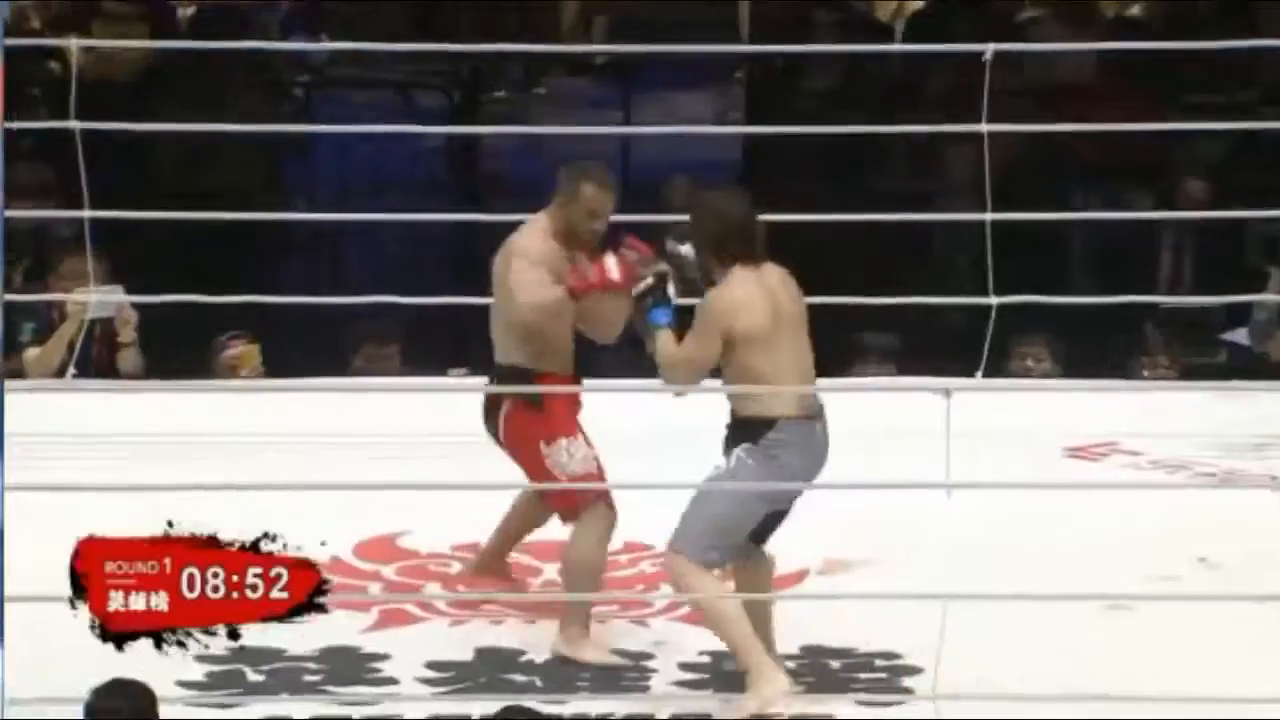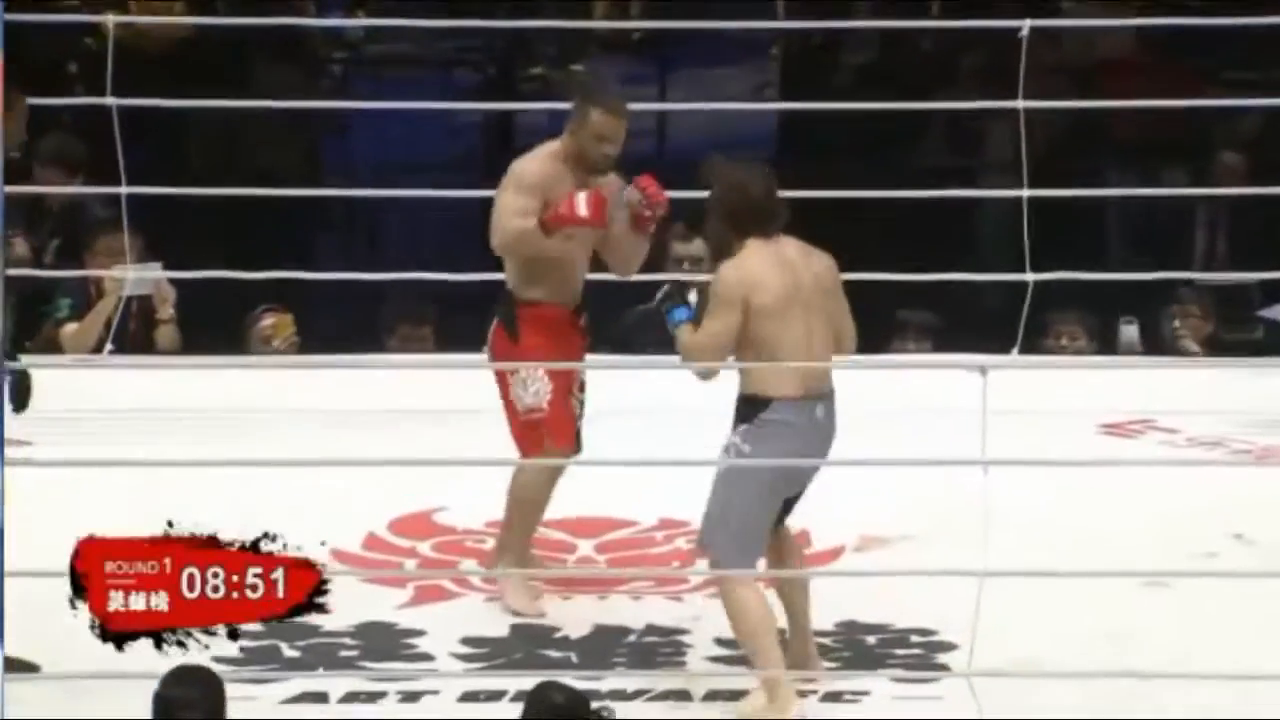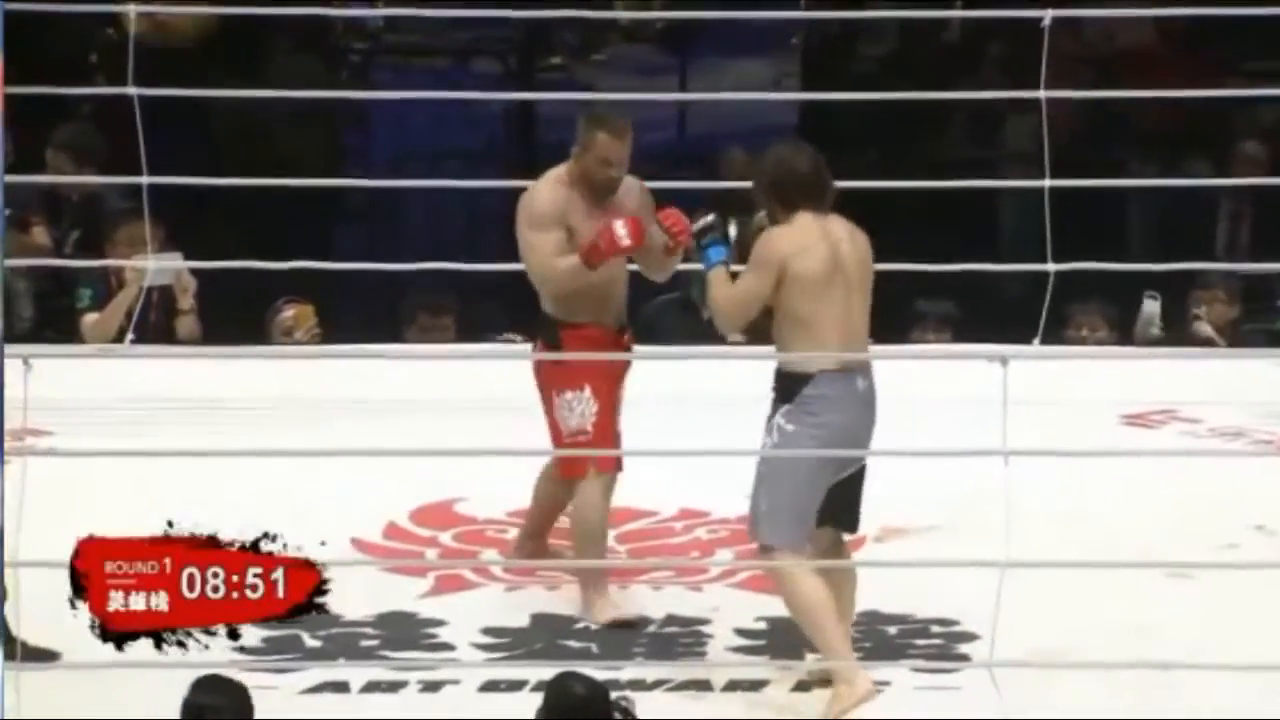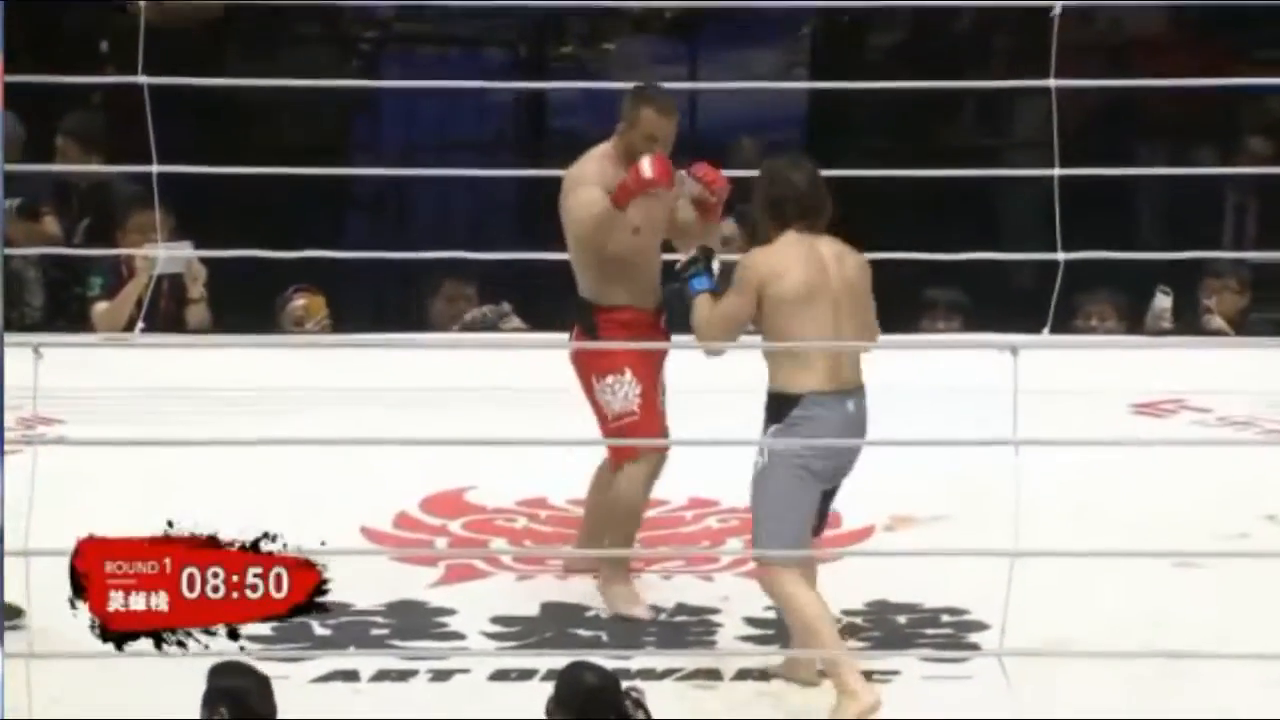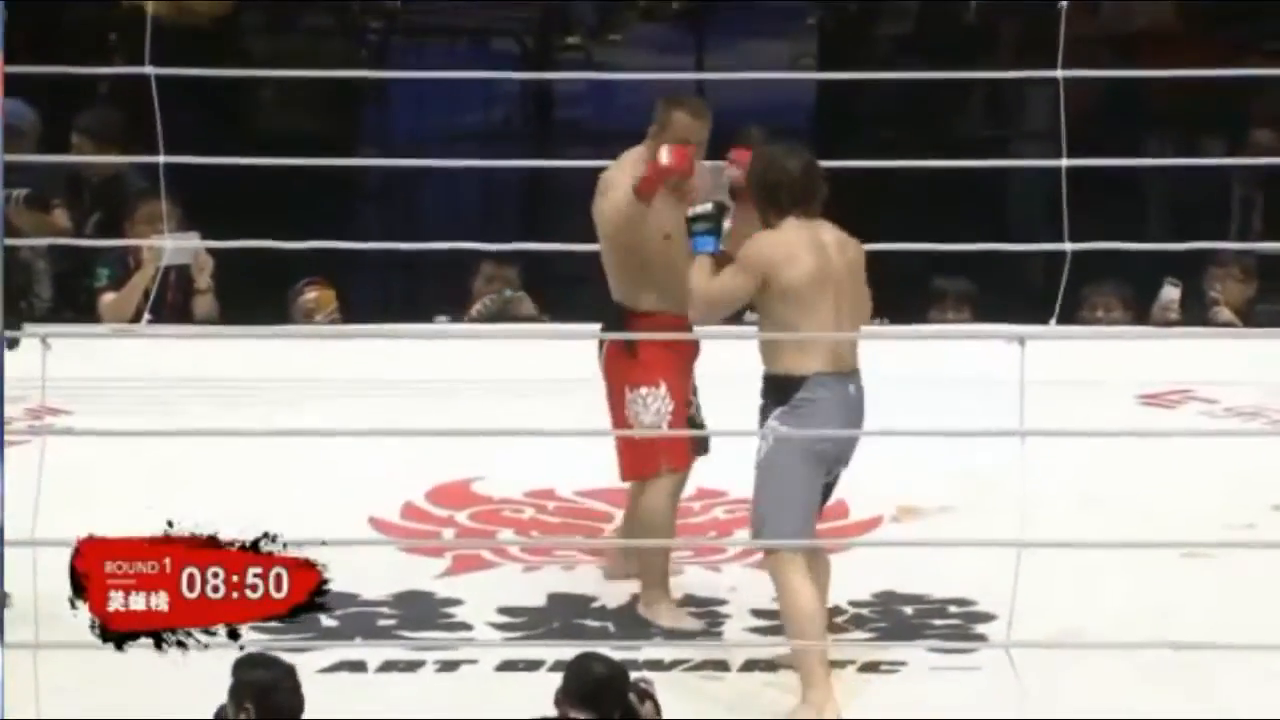
dt=0.5s
person 1, frame 1
left shoulder: (724, 298)
right shoulder: (777, 281)
left elbow: (677, 373)
left wrist: (656, 312)
left hip: (772, 445)
right hip: (801, 436)
left knee: (686, 563)
right knee: (735, 543)
left ankle: (767, 677)
right ankle: (763, 661)
person 1, frame 2
left shoulder: (736, 272)
right shoulder: (819, 262)
left elbow: (705, 362)
right elbow: (846, 340)
left wrist: (678, 313)
left hip: (771, 422)
right hip: (818, 416)
left knee: (729, 566)
right knee: (769, 527)
right ankle: (804, 651)
person 1, frame 3
left shoulder: (778, 242)
right shoulder: (855, 237)
left elbow: (729, 318)
left wrist: (714, 253)
left hip: (810, 400)
right hip: (858, 394)
left knee: (782, 549)
right knee: (829, 536)
right ankle: (839, 655)
person 1, frame 4
left shoulder: (761, 263)
right shoulder: (853, 261)
left elbow: (711, 341)
left wrist: (698, 281)
left hip: (800, 419)
right hip: (850, 413)
left knee: (777, 568)
right knee: (797, 540)
right ankle: (804, 657)
person 1, frame 5
left shoulder: (765, 248)
right shoulder: (845, 242)
left elbow: (702, 308)
left wrist: (704, 238)
left hip: (800, 405)
right hip: (844, 397)
left knee: (783, 551)
right knee: (801, 529)
right ankle: (810, 649)
person 2, frame 1
left shoulder: (570, 252)
right shoulder: (533, 248)
left elbow: (604, 331)
right elbow: (527, 312)
left wrist: (625, 280)
right wrist: (586, 283)
left hip: (541, 395)
right hip: (529, 400)
left knee: (557, 487)
right knee: (596, 512)
left ankle: (487, 561)
right ankle: (573, 631)
person 2, frame 2
left shoulder: (610, 185)
right shoulder: (533, 172)
left elbow: (626, 266)
right elbow: (502, 240)
left wrist: (645, 220)
right wrist: (554, 218)
left hip: (568, 323)
right hip: (525, 325)
left knee: (553, 447)
right knee: (546, 447)
left ankle: (511, 548)
right ankle: (510, 567)
person 2, frame 3
left shoulder: (633, 193)
right shoulder: (545, 199)
left elbow: (658, 271)
right elbow: (546, 278)
left wrist: (671, 243)
right wrist: (596, 252)
left hip: (612, 340)
right hip: (568, 345)
left knee: (573, 457)
right knee: (596, 468)
left ankle: (531, 541)
right ankle: (595, 594)
person 2, frame 4
left shoulder: (663, 176)
right shoulder: (589, 173)
left elbow: (691, 242)
right elbow: (582, 232)
left wrist: (710, 205)
right wrist: (625, 193)
left hip: (646, 325)
right hip: (605, 331)
left knee: (636, 450)
right knee: (643, 451)
left ankle: (588, 548)
right ankle: (615, 578)
person 2, frame 5
left shoulder: (696, 180)
right shoulder: (624, 177)
right elbow: (612, 234)
right wrist: (651, 185)
left hip: (675, 334)
right hip: (637, 338)
left knee: (661, 457)
right knee: (666, 464)
left ankle: (628, 553)
right ankle: (654, 593)
